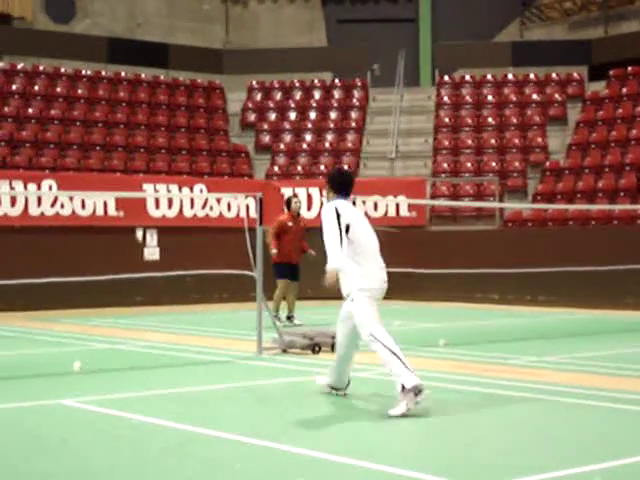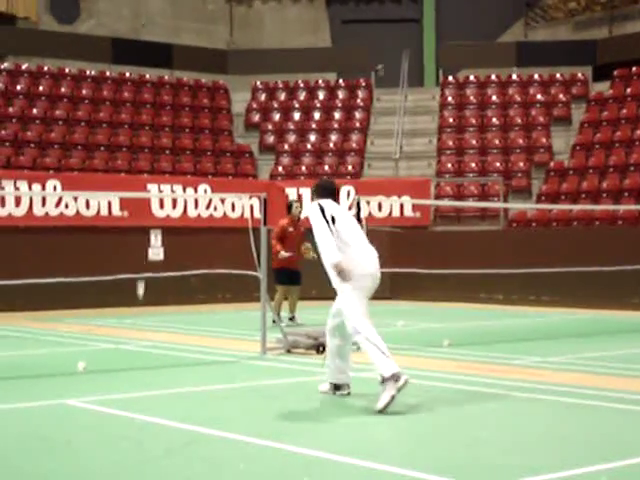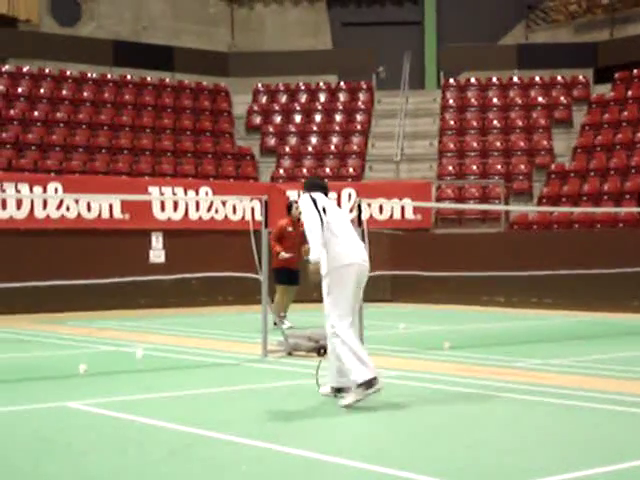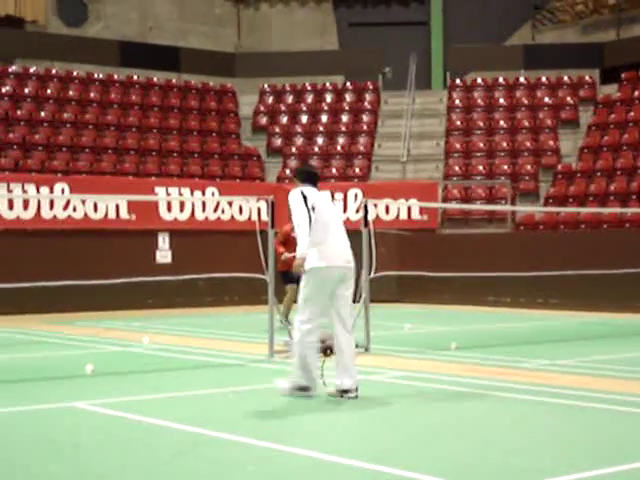
dt=0.2s
person 1, frame 1
left shoulder: (331, 208)
right shoulder: (354, 211)
left elbow: (334, 238)
left wrist: (332, 267)
left hip: (361, 282)
right hip: (373, 279)
left knee: (372, 333)
right knee: (346, 328)
left ankle: (410, 385)
right ankle: (337, 380)
person 1, frame 2
left shoulder: (316, 206)
right shoulder: (343, 212)
left elbow: (325, 233)
left wrist: (334, 261)
left hip: (353, 272)
right hip: (370, 269)
left knee: (358, 326)
right knee: (336, 326)
left ankle: (391, 375)
right ankle: (338, 381)
person 1, frame 3
left shoulder: (308, 198)
right shoulder: (333, 206)
left elbow: (315, 224)
left wrist: (314, 257)
left hip: (339, 263)
right hip: (360, 261)
left knee: (338, 325)
right knee: (344, 323)
left ankle: (365, 378)
right ankle: (340, 382)
person 1, frame 4
left shoulder: (298, 193)
right shoulder: (326, 198)
left elbow: (303, 221)
left wrist: (301, 253)
left hip: (321, 263)
right hip: (346, 263)
left knee: (305, 322)
right knee: (343, 325)
left ankle: (302, 381)
right ankle: (347, 384)
person 2, frame 1
left shoulder: (301, 221)
right shoulder: (282, 219)
right elbow: (272, 234)
left wrist: (307, 250)
right wrist: (273, 248)
left hip: (294, 260)
right hip: (281, 259)
left knee: (294, 287)
right knee: (282, 286)
left ankle: (290, 315)
right ankle: (275, 314)
person 2, frame 2
left shoulder: (300, 226)
right shoulder: (283, 224)
right elbow: (274, 240)
left wrist: (307, 253)
right wrist: (280, 251)
left hip: (295, 265)
right hip: (282, 264)
left knee: (295, 291)
right knee: (282, 291)
left ankle: (292, 316)
right ankle: (276, 318)
person 2, frame 3
left shoulder: (300, 226)
right shoulder: (282, 224)
left elbow: (302, 244)
right elbow: (273, 240)
right wrist: (279, 252)
left hip: (294, 265)
right hip: (281, 264)
left knee: (292, 291)
right knee: (281, 291)
left ankle: (283, 316)
right ankle: (277, 320)
person 2, frame 4
right shoulder: (287, 230)
right elbow: (278, 243)
right wrist: (283, 253)
right hip: (287, 267)
left knee: (293, 292)
right knee: (292, 291)
left ankle: (285, 318)
right ankle: (283, 317)
